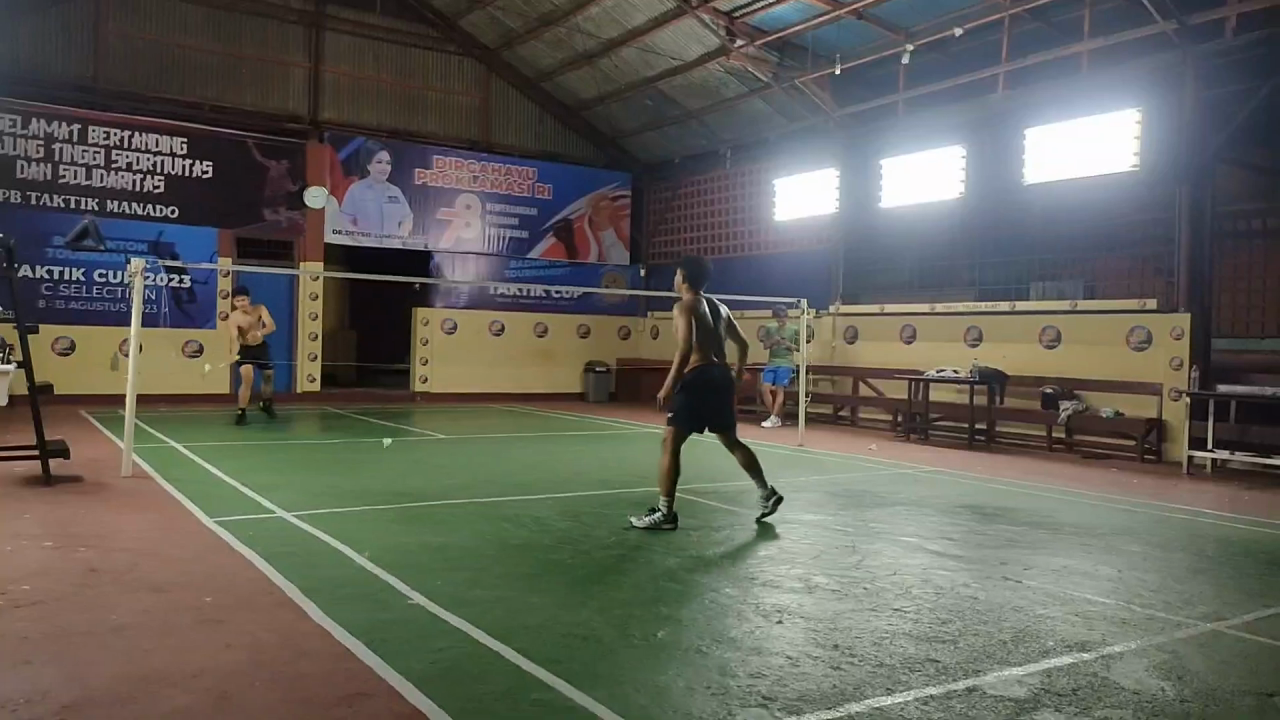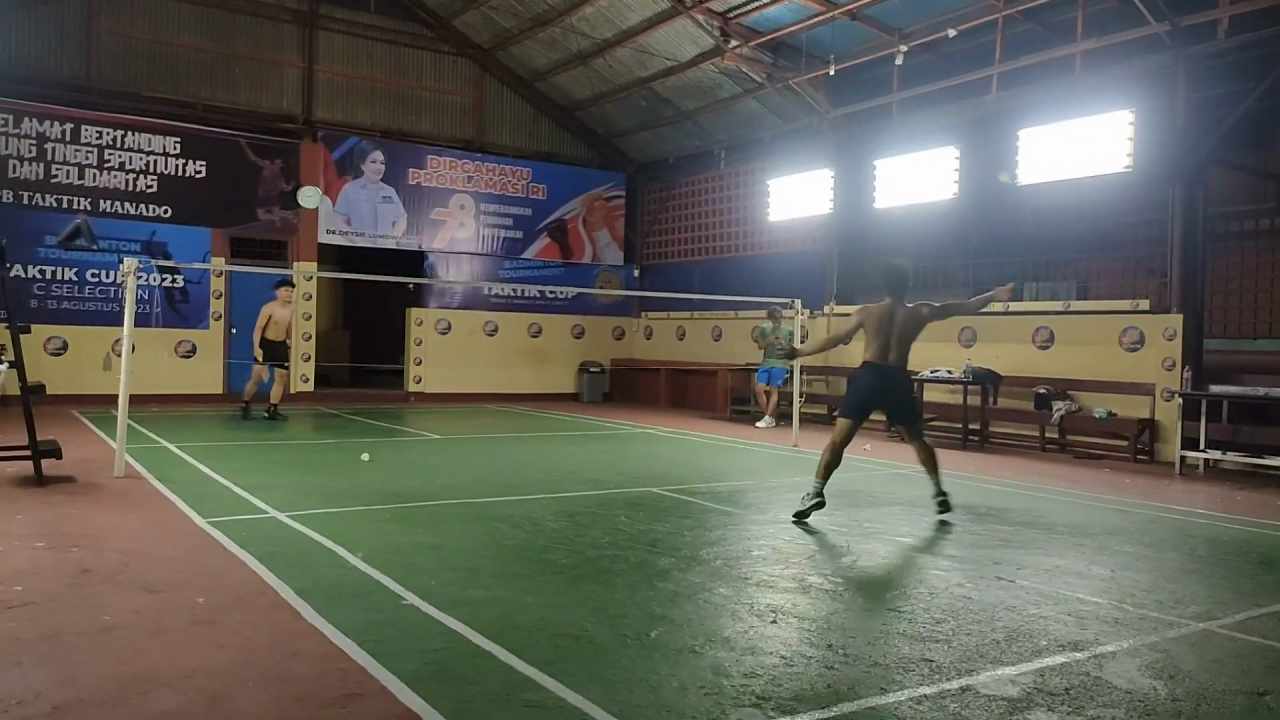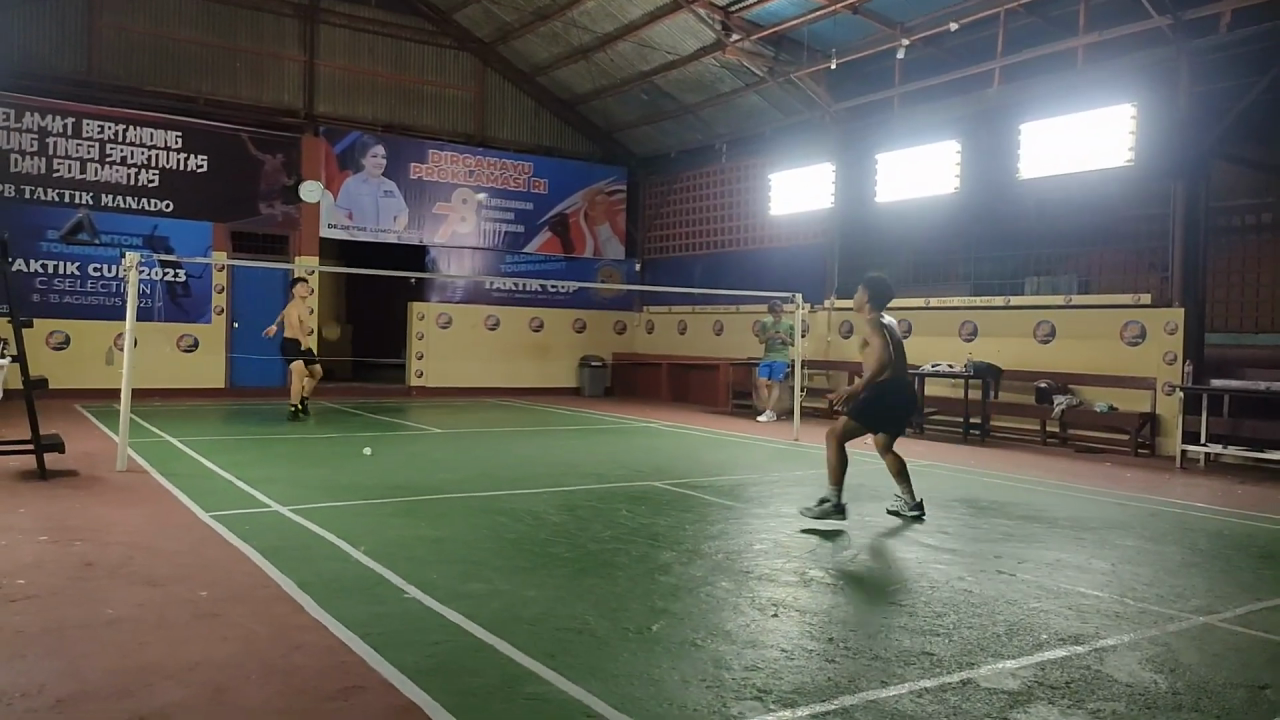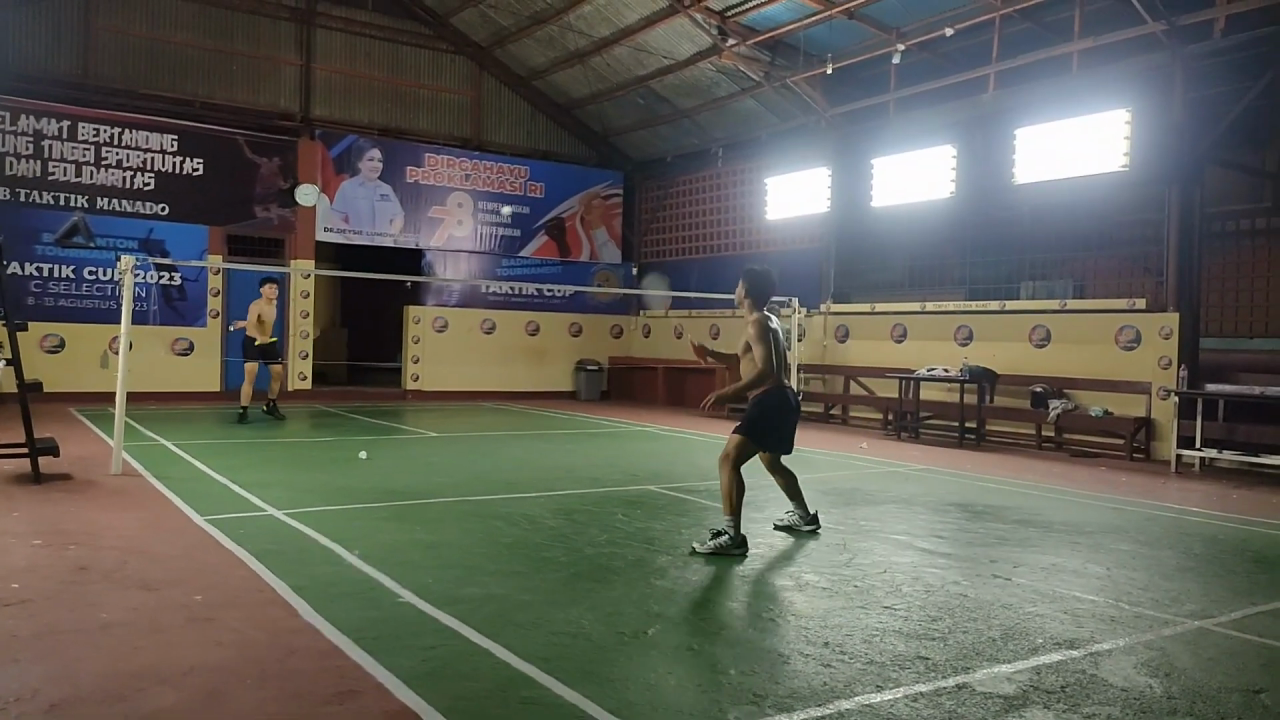
dt=1s
person 1, frame 1
left shoulder: (684, 307)
right shoulder: (718, 307)
left elbow: (686, 347)
right elbow: (742, 343)
left wrist: (669, 385)
right wrist: (738, 368)
left hip: (701, 380)
right hip: (722, 379)
left knee: (670, 443)
right knee: (732, 442)
left ankle: (664, 512)
right ankle: (768, 496)
person 1, frame 2
left shoulder: (868, 313)
right shoulder: (920, 313)
left elbow: (837, 339)
right elbow: (962, 308)
left wrist: (801, 352)
right wrist: (994, 296)
left hip: (869, 377)
right hip: (899, 382)
left knee: (840, 438)
right knee: (916, 439)
left ankle: (815, 494)
right ankle: (938, 492)
person 1, frame 3
left shoulder: (873, 321)
right shoulder: (887, 322)
left elbow: (885, 357)
left wrist: (856, 388)
right wrist: (857, 390)
left hip: (889, 392)
right hip: (902, 395)
left knee: (835, 435)
right knee: (884, 447)
left ankle: (833, 503)
right ankle: (909, 502)
person 1, frame 4
left shoulder: (758, 323)
right shoulder: (758, 323)
left elbow: (765, 370)
right elbow: (744, 362)
left wrist: (727, 393)
right wrist: (711, 355)
left hip: (773, 403)
right hip: (780, 403)
left knee: (729, 459)
right knee: (771, 462)
left ankle: (732, 535)
right ankle: (803, 515)
